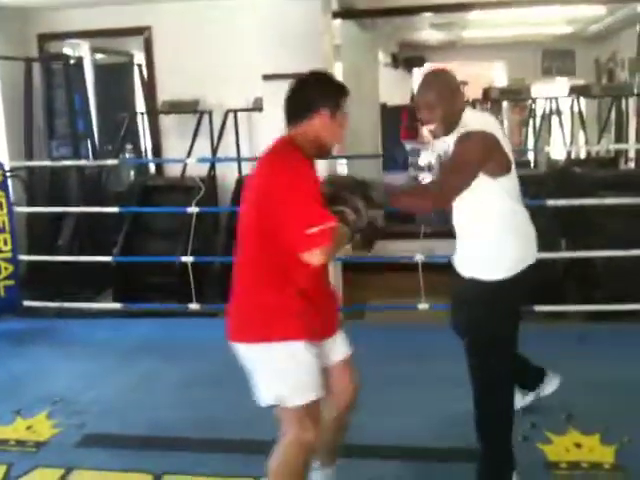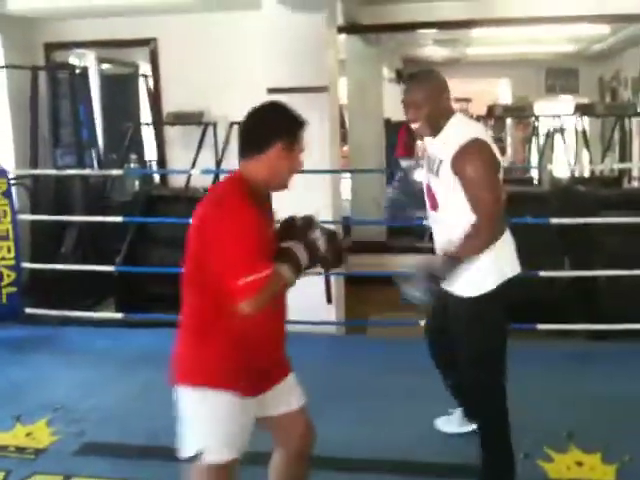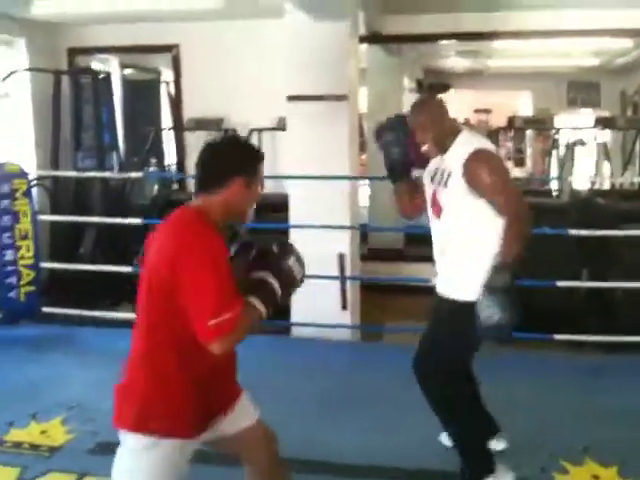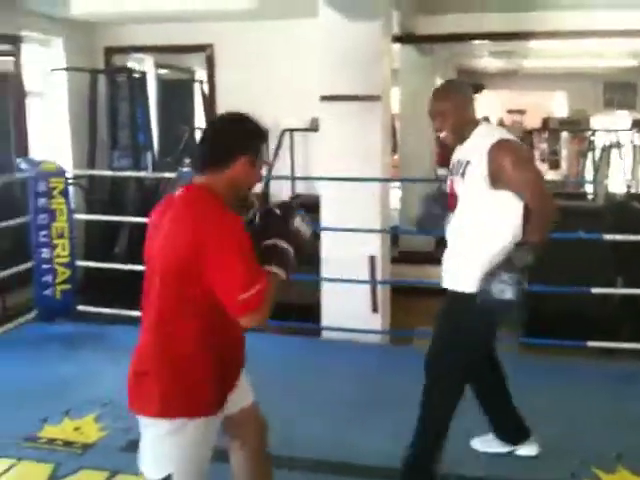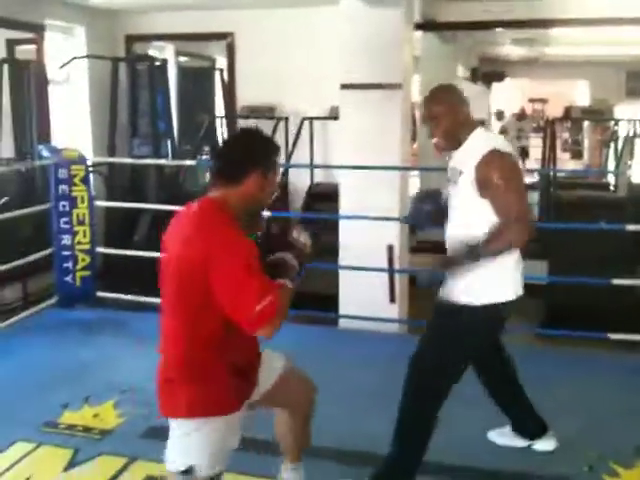
dt=0.2s
person 1, frame 1
left shoulder: (476, 137)
right shoulder: (459, 132)
left elbow: (436, 198)
left hip: (502, 265)
right hip: (475, 259)
left knee: (486, 361)
right knee: (470, 328)
right ankle: (534, 380)
person 1, frame 2
left shoulder: (469, 147)
right shoulder: (438, 142)
left elbow: (491, 223)
left wrist: (443, 265)
left hip: (482, 280)
right hip: (457, 274)
left knee: (481, 372)
right knee: (440, 341)
right ankle: (472, 412)
person 1, frame 3
left shoulder: (477, 159)
right shoulder: (441, 161)
left elbow: (517, 216)
right elbow: (410, 204)
left wrist: (500, 276)
left hip: (472, 291)
right hip: (453, 286)
left knee: (431, 369)
right knee: (448, 366)
right ankle: (482, 434)
person 1, frame 4
left shoulder: (499, 150)
right shoulder: (463, 151)
left elbow: (540, 208)
left hip: (480, 282)
right hip: (464, 278)
left knee: (444, 370)
right knee: (478, 358)
right ankle: (511, 434)
person 1, frame 5
left shoulder: (490, 158)
right shoulder: (471, 151)
left elbow: (518, 227)
left wrist: (465, 256)
right wrist: (439, 209)
left hip: (478, 292)
right hip: (491, 286)
left knee: (425, 376)
right knee: (487, 355)
right ankle: (533, 431)
person 2, frame 1
left shoulder: (292, 162)
right shoulder: (288, 167)
right elbow: (318, 251)
left wrist: (340, 213)
right wrist: (347, 215)
left hip: (307, 309)
right hip: (272, 321)
left knee: (343, 389)
right knee: (304, 431)
person 2, frame 2
left shoulder: (249, 200)
right shoulder: (229, 208)
right elbow: (252, 299)
left wrist: (290, 244)
right wrist: (296, 254)
left hip: (261, 361)
right hip: (215, 371)
left knee: (298, 437)
person 2, frame 3
left shoulder: (182, 226)
right shoulder: (199, 243)
right elbow: (222, 338)
left wrist: (246, 272)
right wrist: (268, 287)
right hip: (161, 407)
left knee: (264, 450)
person 2, frame 4
left shoulder: (174, 205)
right shoulder: (218, 221)
right elbow: (253, 311)
left wrist: (254, 244)
right wrist: (278, 251)
right hip: (178, 387)
left knee: (252, 433)
person 2, frame 5
left shoulder: (188, 218)
right shoulder: (220, 238)
right elbow: (266, 321)
right wrist: (284, 263)
left hip: (236, 360)
right hip: (201, 387)
left knee: (300, 392)
